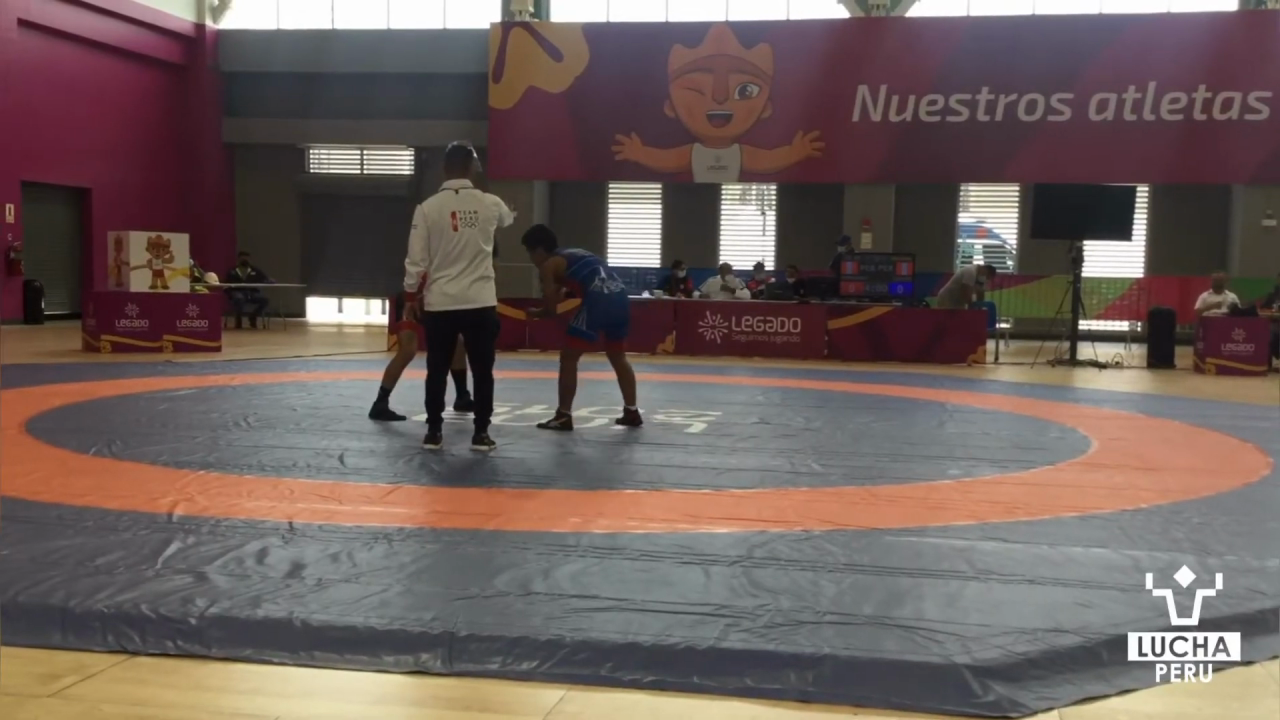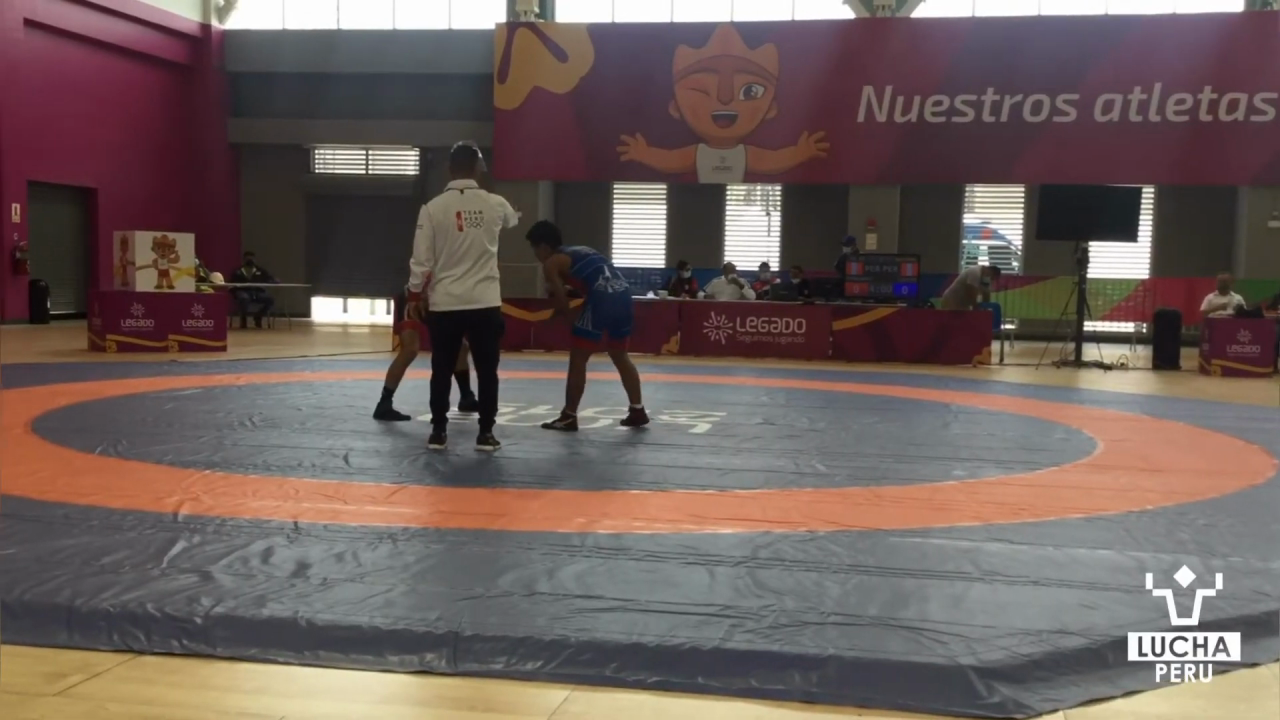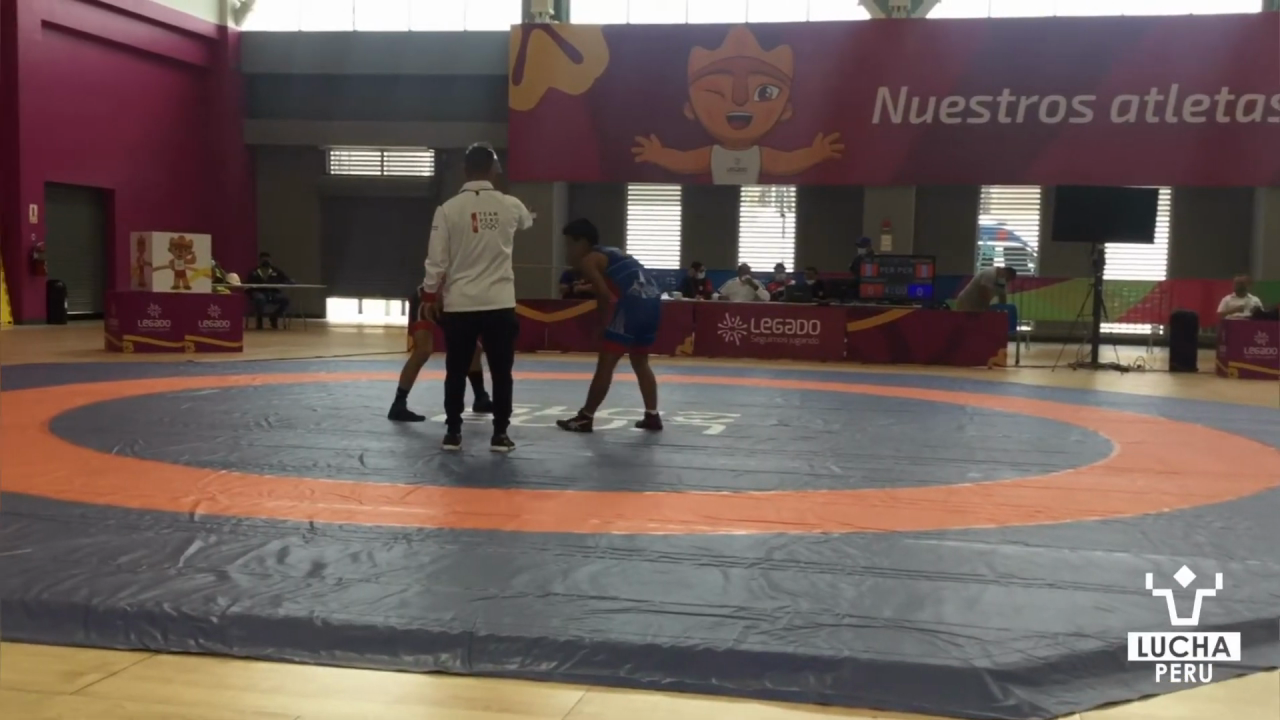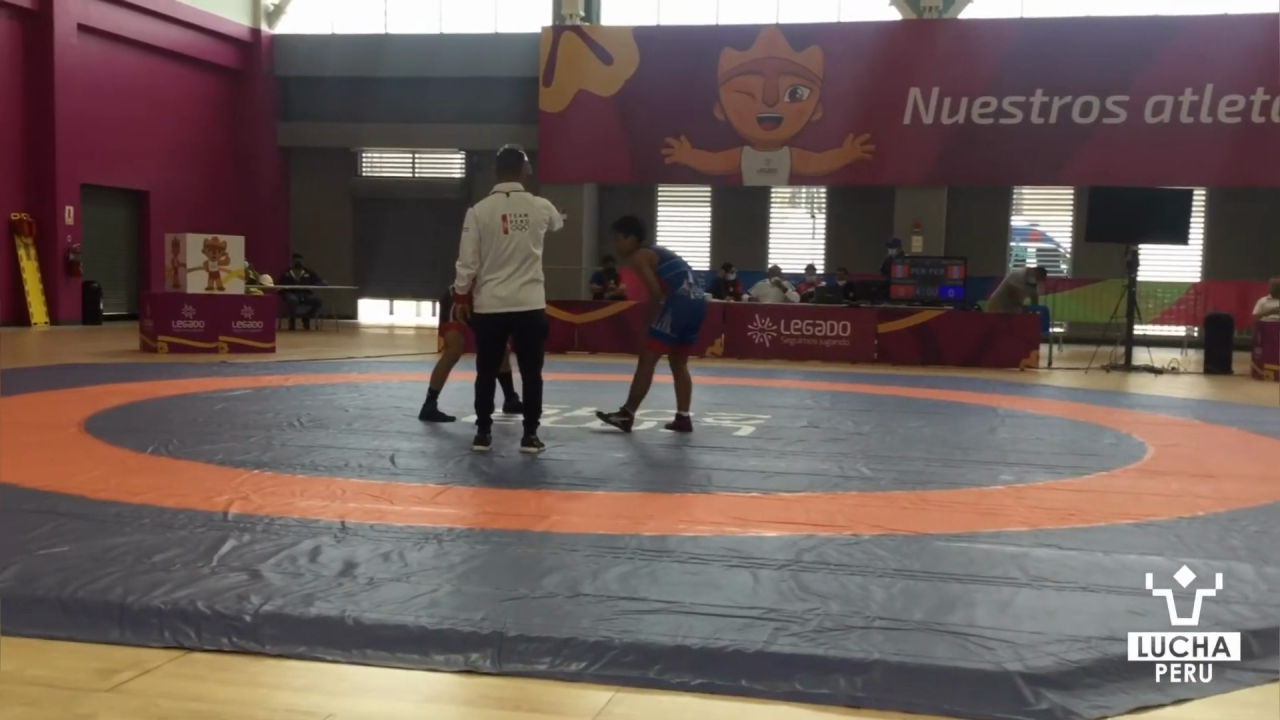
dt=0.3s
person 1, frame 1
left shoulder: (428, 207)
right shoulder: (490, 204)
left elbow: (416, 258)
right elbow: (508, 217)
left wrist: (411, 295)
left hip: (440, 303)
right hip: (480, 302)
left knee: (437, 370)
right knee: (482, 370)
left ankle: (434, 432)
right ankle: (481, 433)
person 1, frame 2
left shoulder: (433, 207)
right shoulder: (496, 204)
left elbow: (422, 258)
right elbow: (512, 219)
left wrist: (415, 295)
left hip: (444, 303)
right hip: (485, 302)
left knee: (442, 370)
right knee: (487, 370)
left ankle: (438, 432)
right ankle: (486, 433)
person 1, frame 3
left shoulder: (448, 209)
right shoulder: (511, 206)
left elbow: (436, 259)
right elbow: (527, 221)
left wrist: (430, 296)
left hip: (459, 304)
right hip: (499, 303)
left knee: (456, 371)
right knee: (501, 371)
left ankle: (453, 433)
right ankle: (500, 435)
person 1, frame 4
left shoulder: (479, 210)
right shoulder: (541, 207)
left elbow: (467, 261)
right elbow: (557, 223)
left wrist: (461, 298)
left hip: (490, 305)
right hip: (530, 305)
left knee: (487, 372)
right knee: (531, 372)
left ankle: (483, 434)
right ankle: (530, 435)
person 2, frame 1
left shoulder: (742, 153)
right shoulder: (690, 153)
left elbow: (770, 161)
right elbow: (663, 159)
left wrist: (795, 152)
right wrist: (640, 153)
person 2, frame 2
left shoulder: (747, 155)
right shoulder: (695, 154)
left elbow: (774, 161)
right elbow: (667, 161)
left wrist: (800, 153)
right wrist: (644, 155)
person 2, frame 3
left shoulder: (762, 156)
right shoulder: (710, 155)
left elbow: (788, 162)
right elbow: (682, 162)
left wrist: (815, 154)
right wrist: (658, 155)
person 2, frame 4
left shoulder: (792, 157)
right shoulder: (740, 156)
left elbow: (819, 164)
right elbow: (712, 163)
left wrist: (846, 155)
right wrist: (689, 157)
person 3, frame 1
left shoulder: (548, 265)
right shoulder: (576, 255)
left elbow: (550, 309)
left wrist: (535, 313)
left hip: (598, 300)
right hip: (619, 297)
left knee: (568, 358)
right knee: (618, 357)
left ankle: (563, 417)
right ankle: (632, 412)
person 3, frame 2
left shoulder: (552, 262)
right shoulder: (581, 251)
left elbow: (561, 301)
left wrist: (556, 317)
left hip: (602, 299)
right hip: (623, 296)
left knee: (578, 359)
right knee: (620, 356)
left ankle: (569, 417)
right ankle: (637, 411)
person 3, frame 3
left shoulder: (588, 259)
right shoulder: (613, 253)
left elbow: (604, 294)
left wrist: (605, 318)
left hip: (633, 303)
right hip: (653, 301)
left knee: (606, 362)
right knee: (640, 362)
left ankle: (585, 418)
right ankle: (652, 416)
person 3, frame 4
left shoulder: (638, 256)
right shoulder: (657, 251)
left elbow: (655, 291)
left wrist: (653, 319)
left hip: (680, 304)
right hip: (697, 303)
left knee: (647, 359)
right knee: (679, 363)
left ankle: (627, 413)
right ankle: (683, 418)
